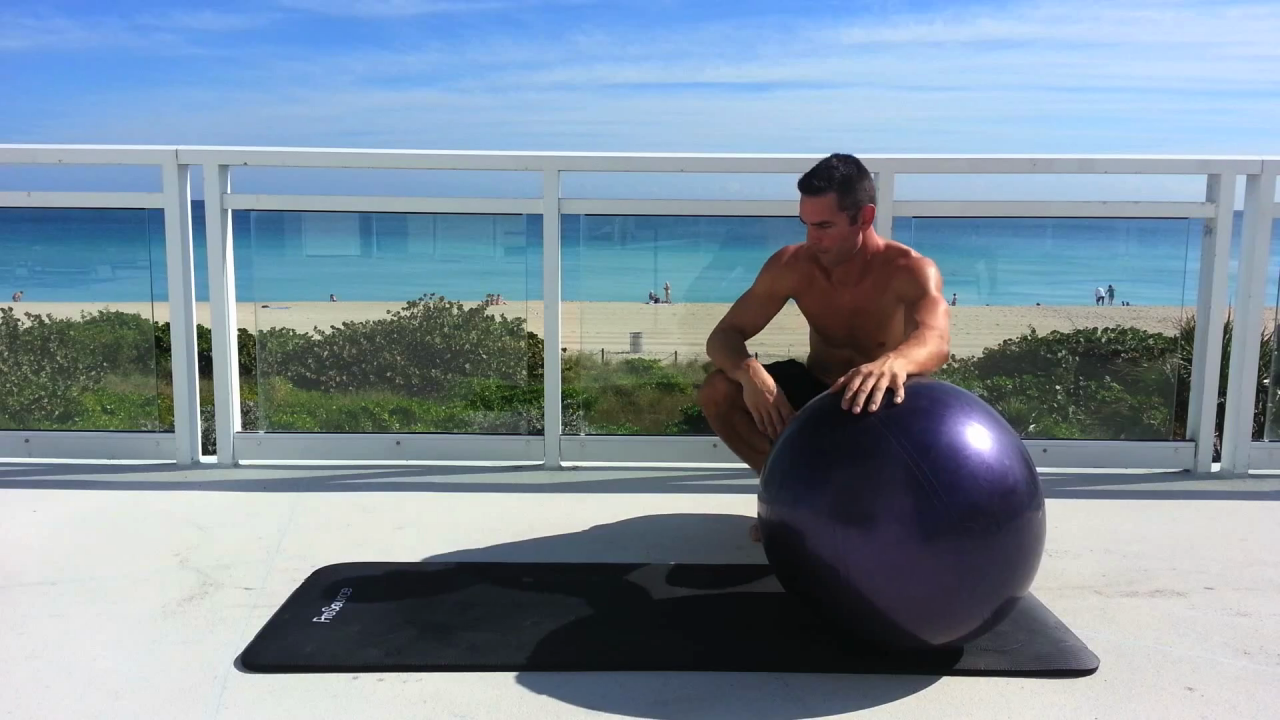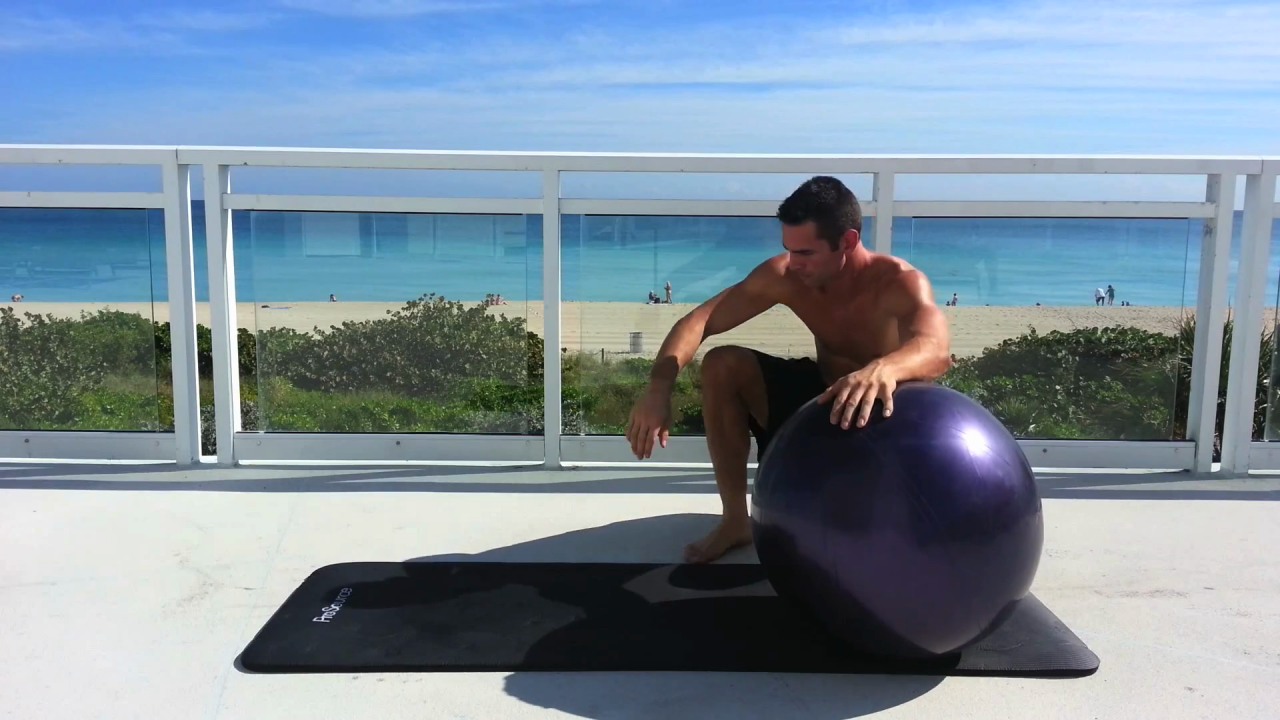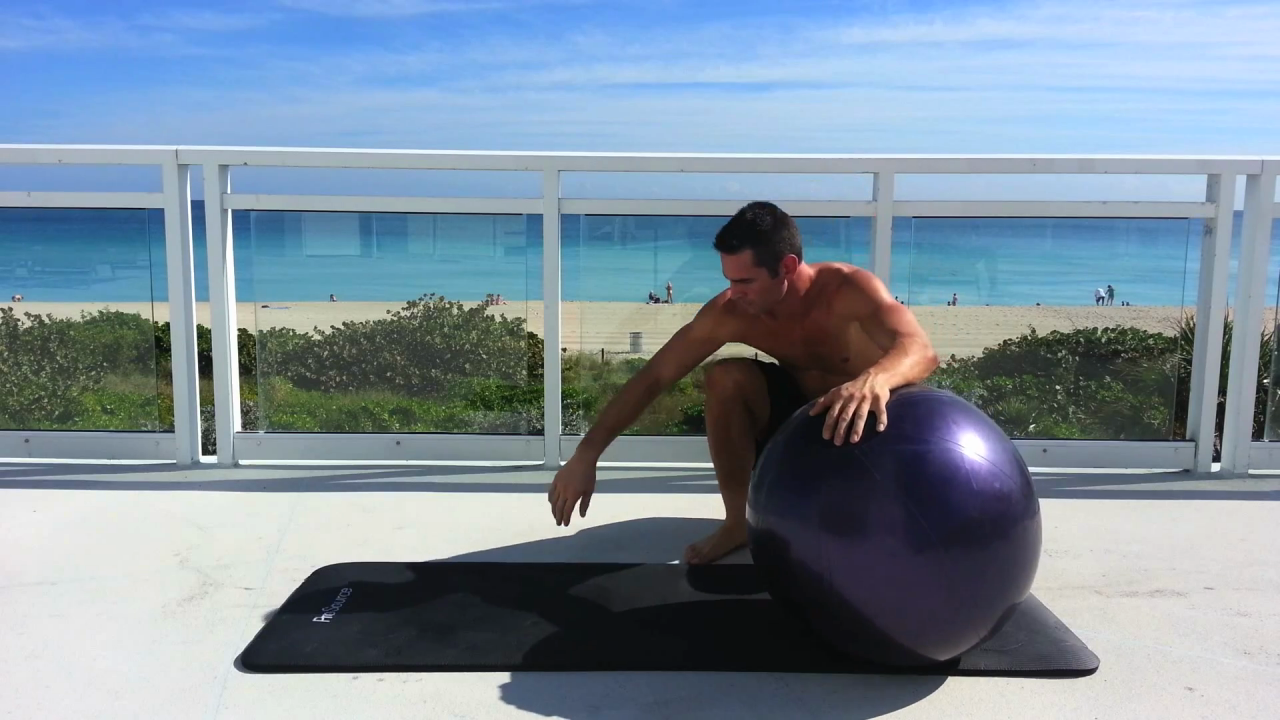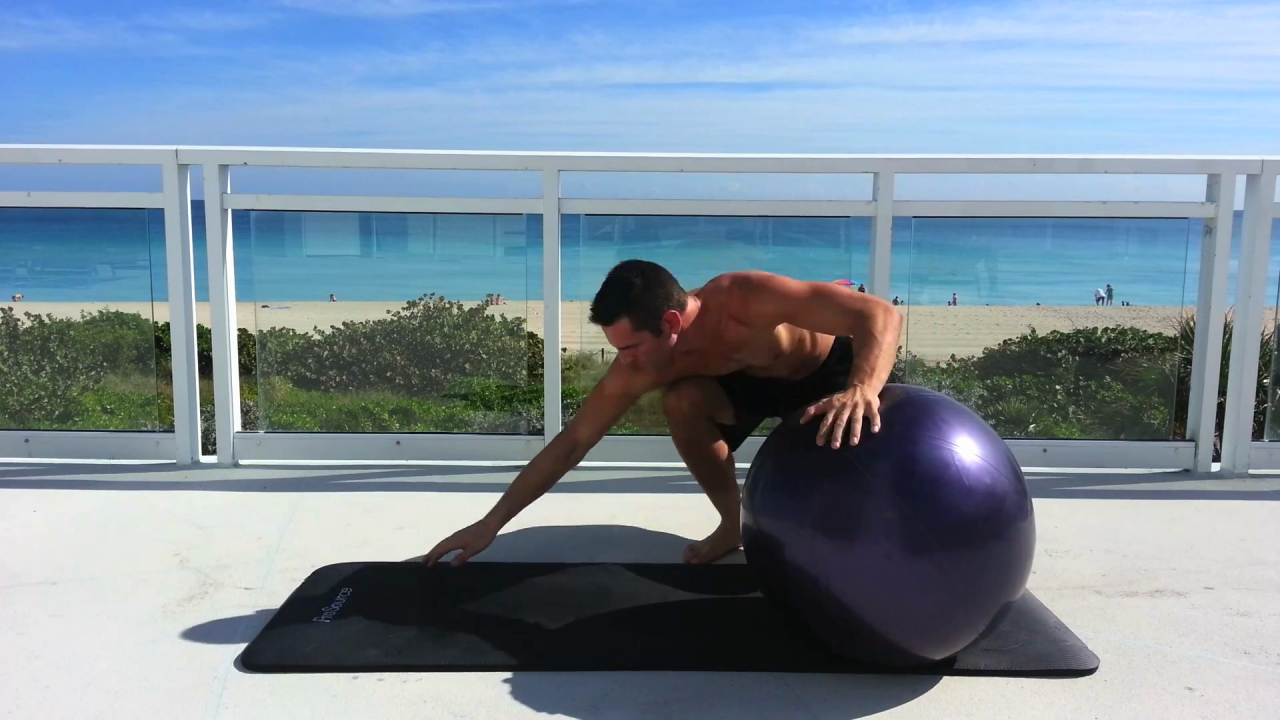
dt=0.3s
person 1, frame 1
left shoulder: (911, 271)
right shoulder: (790, 265)
left elbow: (934, 344)
right elbow: (723, 336)
left wrist: (892, 363)
right wrist: (751, 373)
left hip: (875, 407)
right hip: (812, 393)
right knee: (717, 391)
person 1, frame 2
left shoulder: (900, 283)
right shoulder: (784, 276)
left elbow: (935, 352)
right elbow: (700, 319)
left wrist: (881, 371)
right wrist: (657, 390)
left hip: (882, 415)
right hip: (820, 396)
right knee: (721, 364)
right ankle: (735, 520)
person 1, frame 3
left shoulder: (849, 289)
right shoulder: (729, 312)
left elbow: (920, 352)
right elbow: (652, 377)
left wrist: (873, 381)
right wrist: (586, 454)
left hip: (862, 422)
right hip: (798, 408)
right knee: (726, 377)
right ankle: (738, 522)
person 1, frame 4
left shoulder: (749, 298)
right shoulder: (641, 361)
left elbow: (881, 315)
right elbow: (572, 440)
left wrist: (861, 391)
right wrist: (492, 523)
left hip: (825, 372)
right hip: (753, 379)
right knee: (684, 402)
right ankle: (735, 524)
